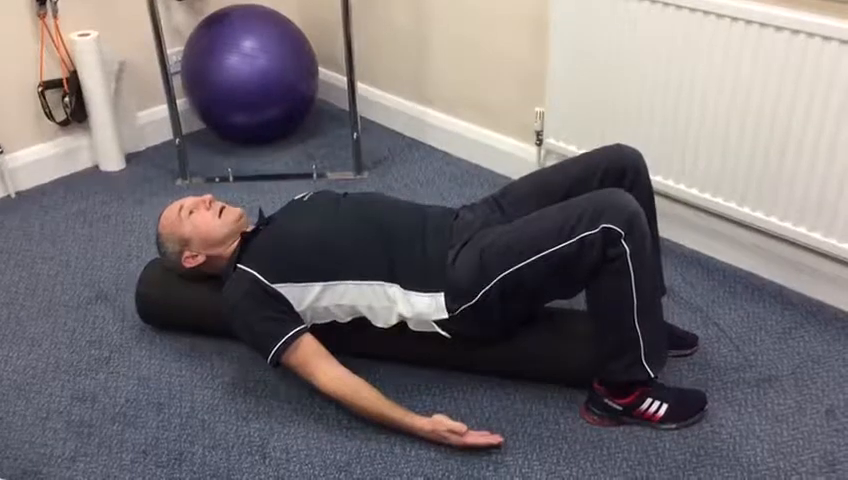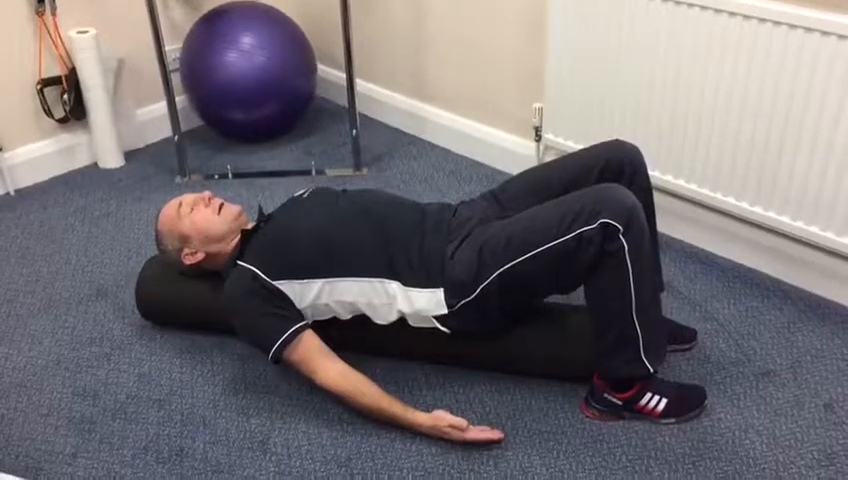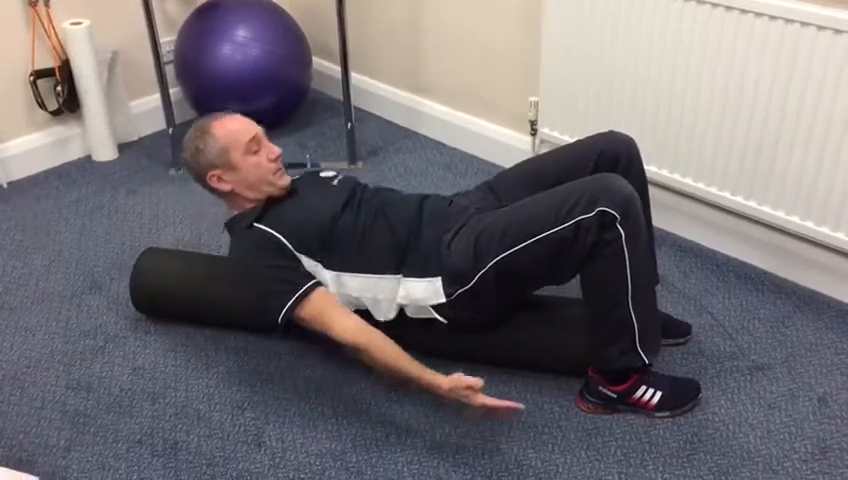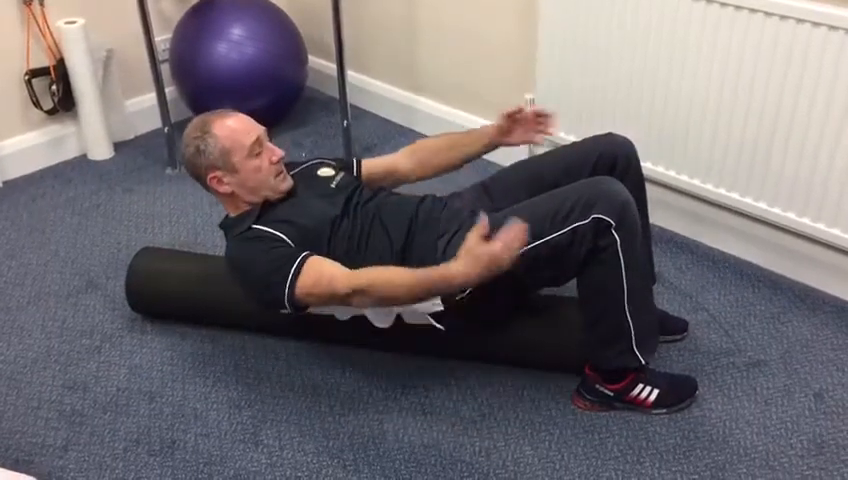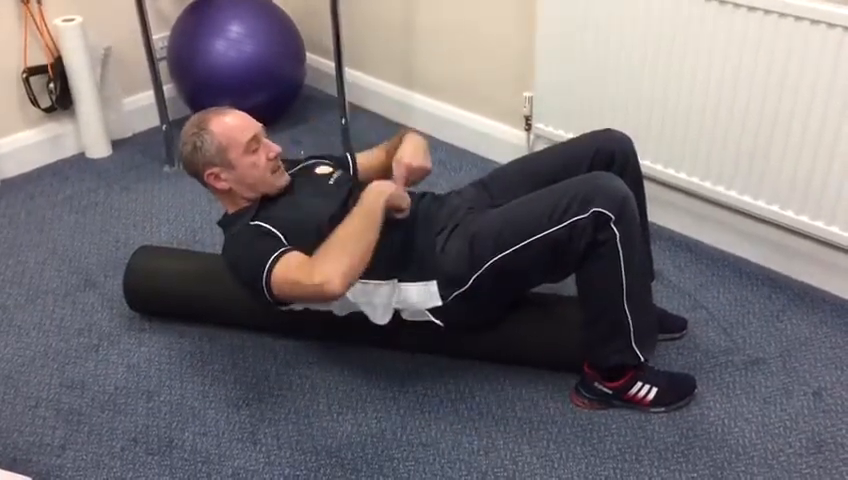
dt=1s
person 1, frame 1
left shoulder: (286, 218)
right shoulder: (248, 291)
right elbow: (322, 371)
right wrist: (419, 425)
left hip: (463, 225)
right hip: (462, 287)
left knee: (619, 164)
right knee: (616, 218)
left ankle: (638, 321)
right ankle: (624, 391)
person 1, frame 2
left shoulder: (285, 216)
right shoulder: (249, 287)
right elbow: (323, 368)
right wrist: (422, 421)
left hip: (460, 222)
right hip: (460, 282)
left knee: (618, 160)
right knee: (614, 212)
left ankle: (634, 315)
right ankle: (623, 385)
person 1, frame 3
left shoulder: (301, 186)
right shoulder: (258, 248)
right elbow: (341, 327)
right wrist: (438, 384)
left hip: (457, 215)
right hip: (456, 273)
left knee: (614, 151)
right knee: (611, 202)
left ankle: (630, 307)
right ankle: (617, 379)
person 1, frame 4
left shoulder: (299, 174)
right shoulder: (254, 248)
left elbow: (404, 164)
right elbow: (353, 287)
left wrist: (494, 136)
right wrist: (459, 274)
left hip: (454, 215)
right hip: (445, 269)
left knee: (611, 153)
right knee: (606, 207)
left ankle: (628, 308)
right ankle: (616, 377)
person 1, frame 5
left shoulder: (295, 170)
right shoulder: (249, 244)
left elbow: (385, 163)
right elbow: (328, 280)
left wrist: (408, 142)
right wrist: (376, 197)
left hip: (453, 211)
right hip: (447, 273)
left knee: (610, 149)
right knee: (605, 202)
left ankle: (627, 307)
right ankle: (614, 375)
